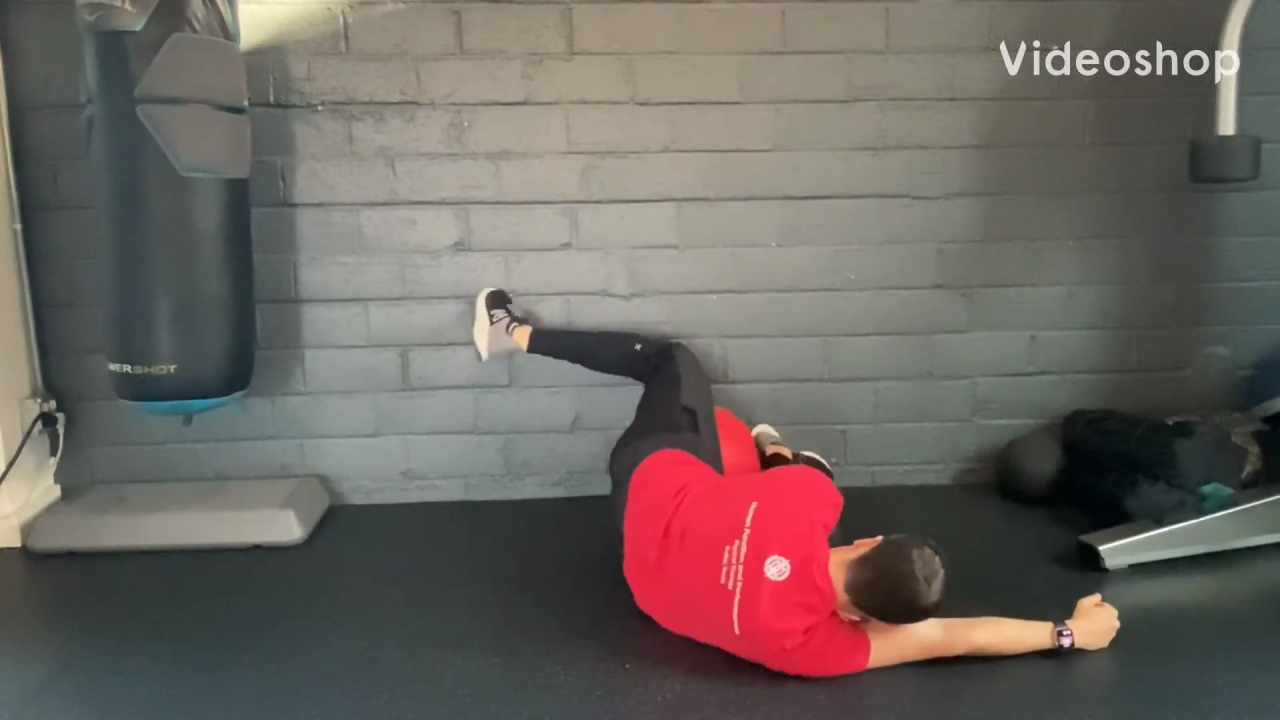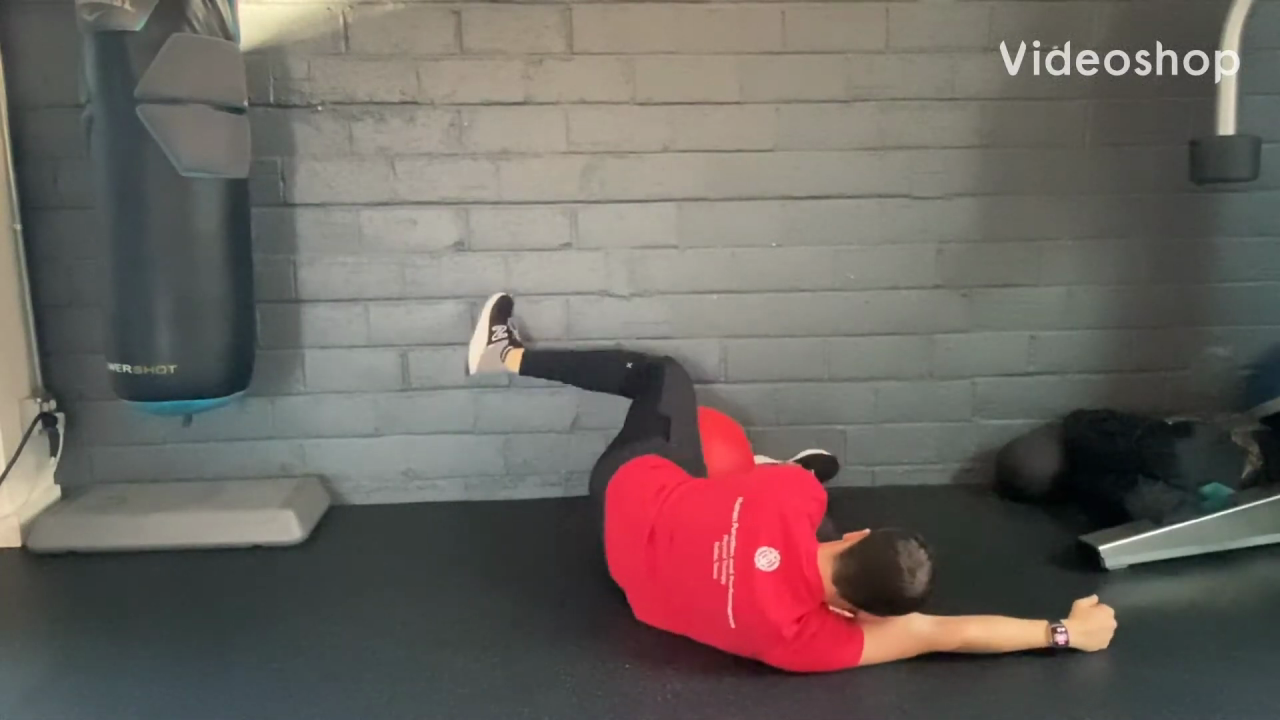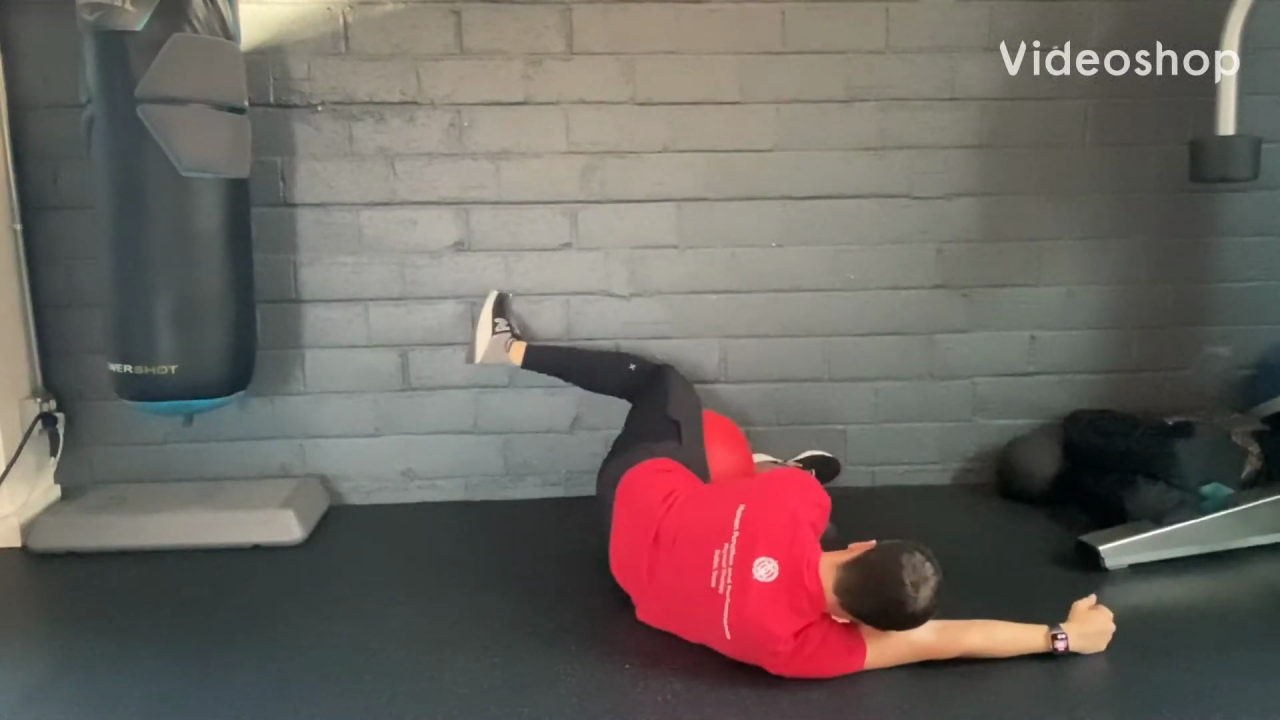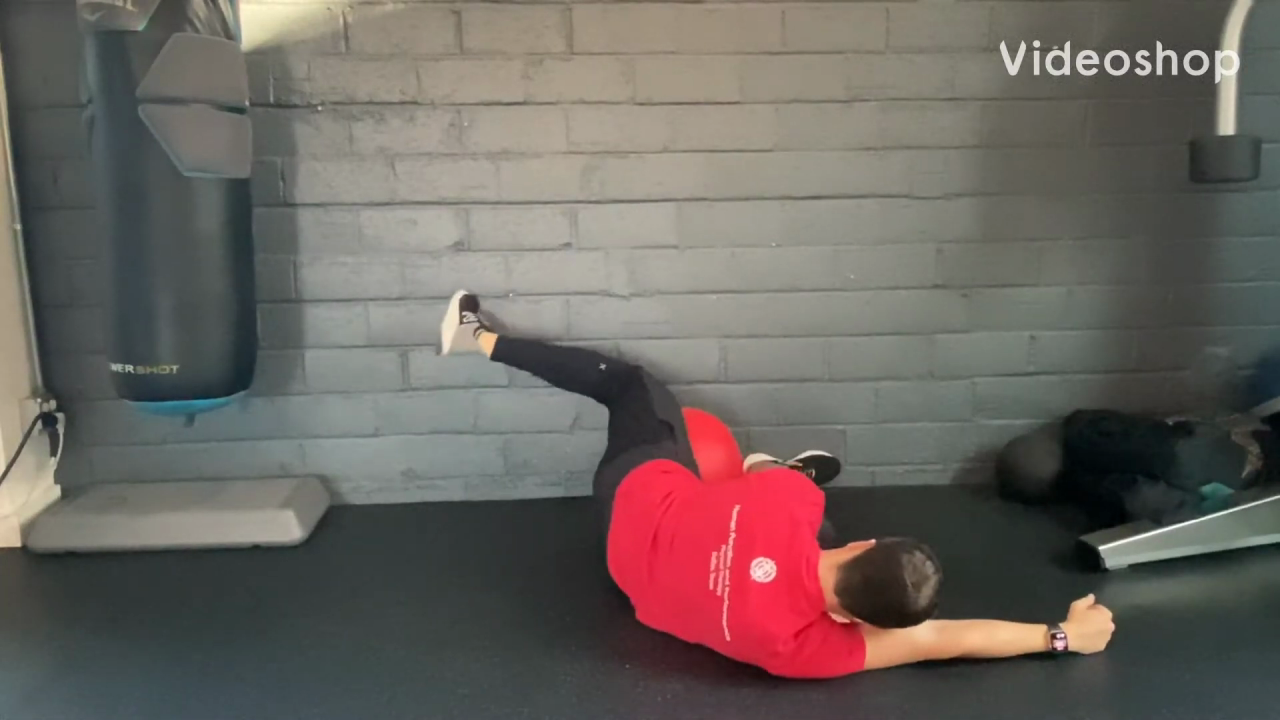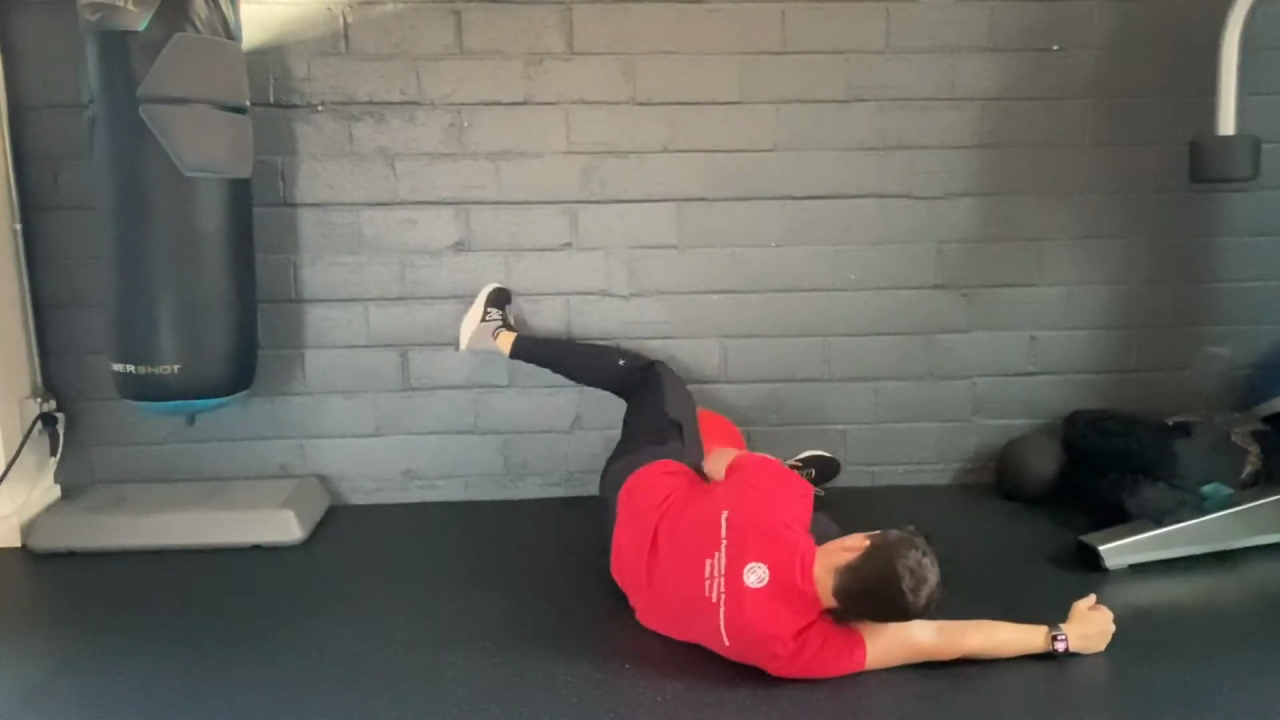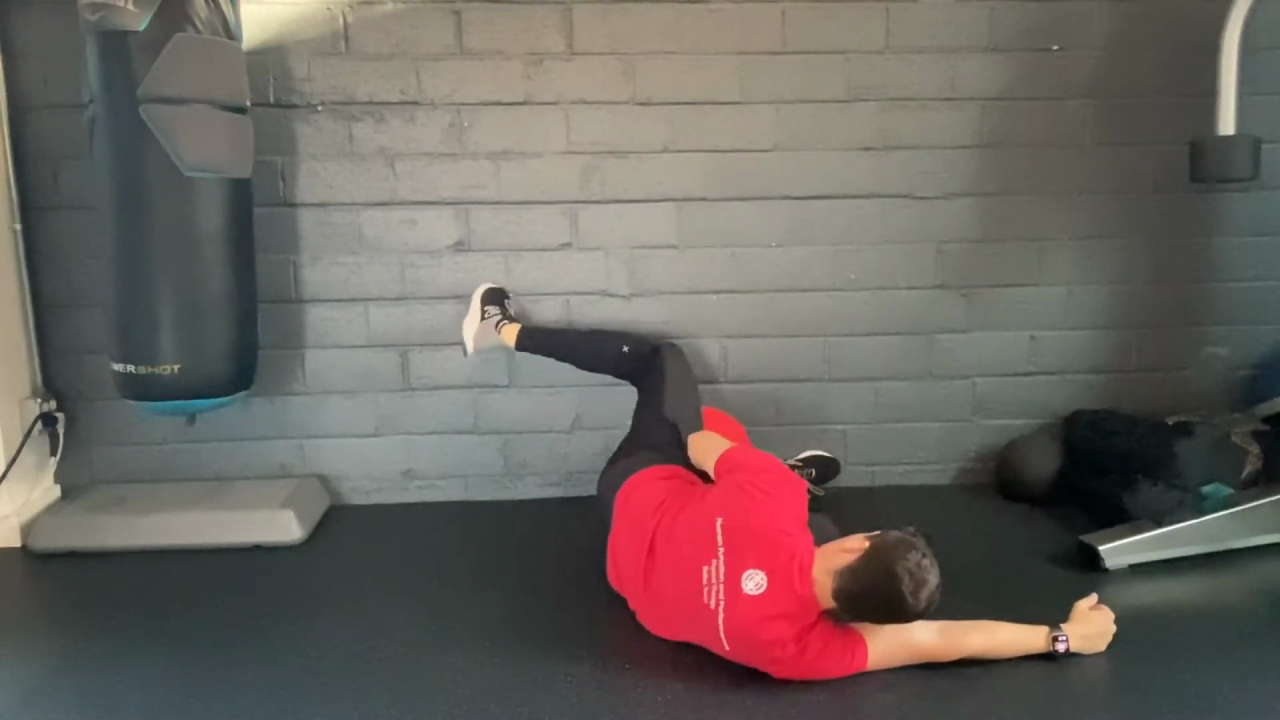
dt=0.4s
person 1, frame 1
left shoulder: (808, 498)
right shoulder: (803, 644)
right elbow: (952, 640)
right wrist: (1071, 632)
left hip: (657, 477)
left knee: (673, 359)
left ankle: (516, 334)
person 1, frame 2
left shoulder: (791, 493)
right shoulder: (797, 639)
right elbow: (943, 634)
right wrist: (1067, 631)
left hip: (633, 484)
left knee: (665, 374)
left ankle: (508, 355)
person 1, frame 3
left shoulder: (796, 497)
right shoulder: (798, 647)
right elbow: (949, 642)
right wrist: (1065, 634)
left hip: (645, 486)
right hip: (648, 523)
left knee: (661, 382)
left ankle: (510, 348)
person 1, frame 4
left shoulder: (787, 498)
right shoulder: (797, 646)
right elbow: (947, 640)
right wrist: (1064, 635)
left hip: (642, 489)
right hip: (646, 520)
left knee: (632, 382)
left ankle: (482, 338)
person 1, frame 5
left shoulder: (776, 498)
right shoulder: (795, 646)
left elbow: (717, 462)
right elbow: (944, 642)
right wrist: (1063, 636)
left hip: (643, 487)
left knee: (652, 376)
left ankle: (501, 338)
person 1, frame 6
left shoulder: (770, 497)
right shoulder: (798, 650)
left elbow: (702, 445)
right elbow: (948, 643)
right wrist: (1066, 636)
left hip: (641, 492)
right hip: (648, 512)
left knee: (662, 358)
left ankle: (504, 331)
